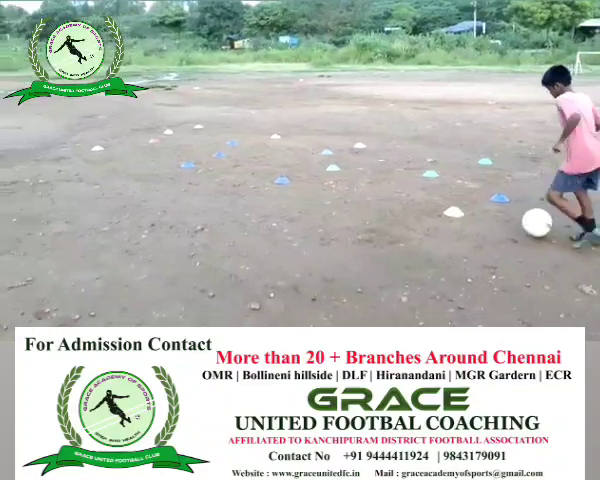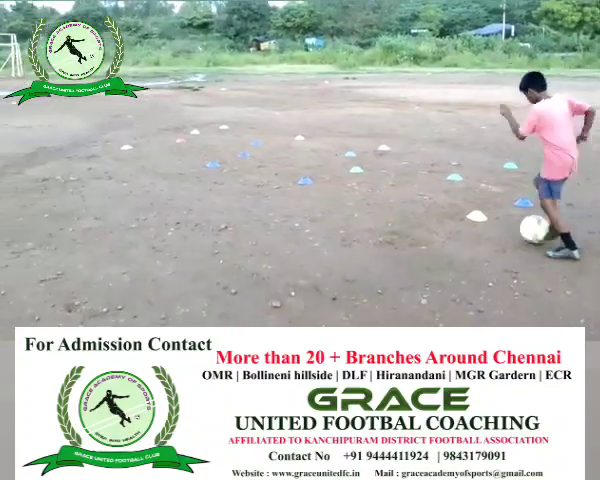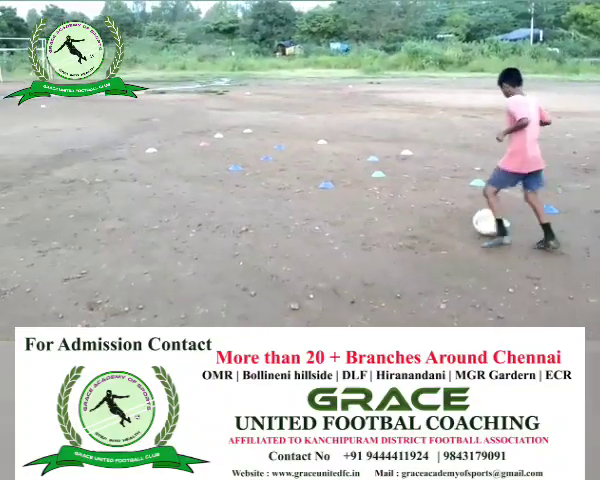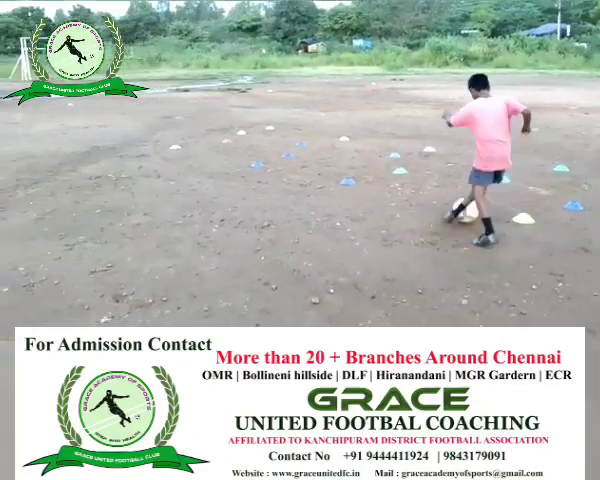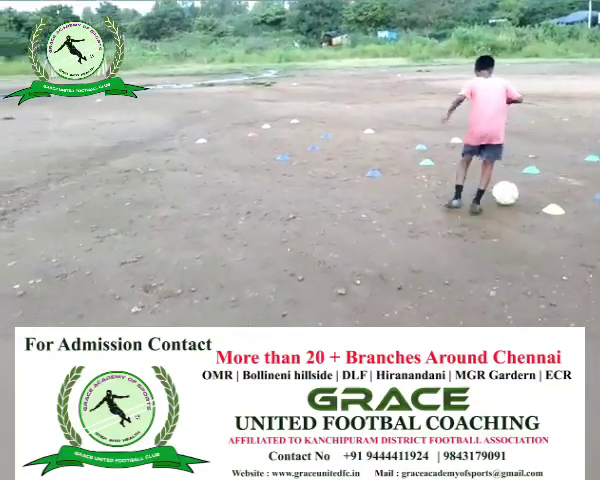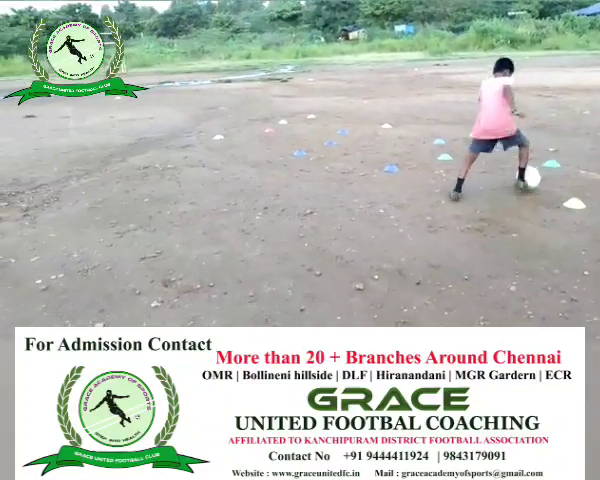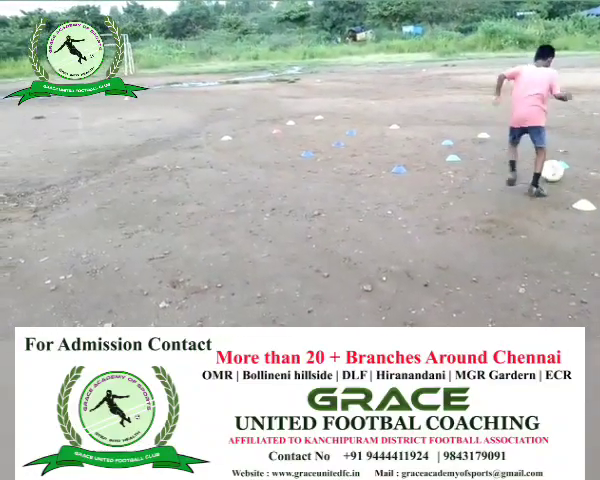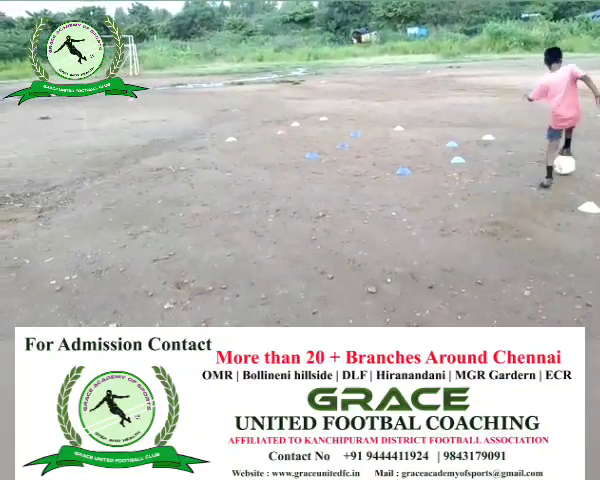
dt=0.3s
person 1, frame 1
left shoulder: (563, 100)
right shoulder: (584, 98)
left elbow: (575, 117)
left wrist: (561, 141)
left hip: (579, 159)
left knee: (553, 196)
right knee: (580, 192)
person 1, frame 2
left shoulder: (538, 109)
right shoulder: (564, 99)
left elbow: (521, 135)
right elbow: (590, 110)
left wrist: (508, 115)
right wrist: (585, 132)
left hip: (556, 164)
right hip: (570, 159)
left knee: (549, 205)
right knee: (538, 182)
left ankle: (571, 248)
right ankle: (555, 227)
person 1, frame 3
left shoulder: (512, 101)
right shoulder: (533, 101)
left elbow: (524, 120)
right elbow: (547, 121)
left wrist: (505, 132)
left hip: (516, 160)
right hip: (535, 159)
left knee: (489, 191)
right knee: (531, 197)
left ankle: (502, 234)
right ankle: (550, 238)
person 1, frame 4
left shoulder: (471, 107)
right shoulder: (504, 102)
left elbow: (451, 123)
right elbow: (525, 111)
left wrist: (445, 116)
right wrist: (526, 126)
left hip: (485, 158)
right hip: (503, 158)
left knee: (478, 193)
right knee: (478, 188)
left ankle: (489, 234)
right ankle: (455, 213)
person 1, frame 5
left shoulder: (473, 83)
right shoulder: (502, 83)
left elbow: (460, 98)
right elbow: (519, 99)
left wrist: (448, 113)
right wrist: (506, 101)
left hip: (476, 132)
right hip: (496, 134)
left knee: (464, 162)
right knee: (488, 166)
left ankle: (457, 198)
right ankle: (476, 202)
person 1, frame 6
left shoulder: (485, 83)
right shoulder: (506, 81)
right elbow: (507, 87)
right wrist: (513, 108)
left hip: (483, 129)
right hip: (504, 127)
left knee: (469, 159)
right knee: (524, 144)
left ankle: (456, 191)
right ankle: (521, 180)
person 1, frame 7
left shoulder: (521, 69)
right shoulder: (551, 74)
left elbow: (502, 76)
right elbow: (558, 95)
left wrist: (497, 94)
right wrist: (566, 96)
left hip: (517, 117)
right hip: (536, 118)
left knee: (513, 145)
right knee: (541, 151)
left ankle: (512, 171)
right ankle: (534, 186)
person 1, frame 8
left shoulder: (544, 81)
right shoulder: (570, 69)
left elbow: (531, 98)
right elbow: (584, 77)
left wrist: (527, 95)
left hip: (558, 119)
right hip: (574, 116)
left knee: (552, 146)
right knee: (569, 126)
left ankle: (548, 177)
right ankle: (566, 148)
